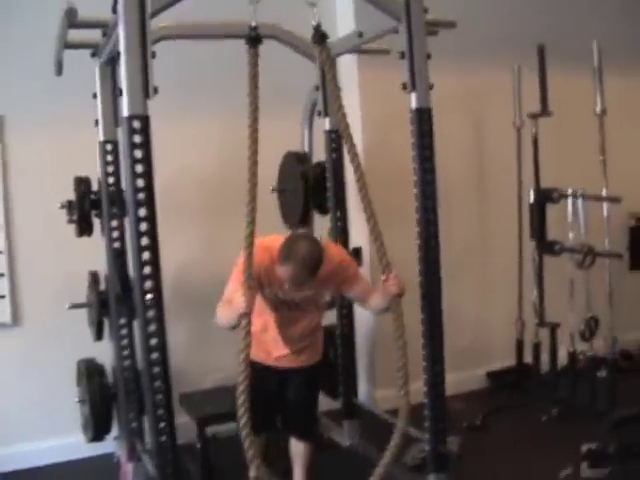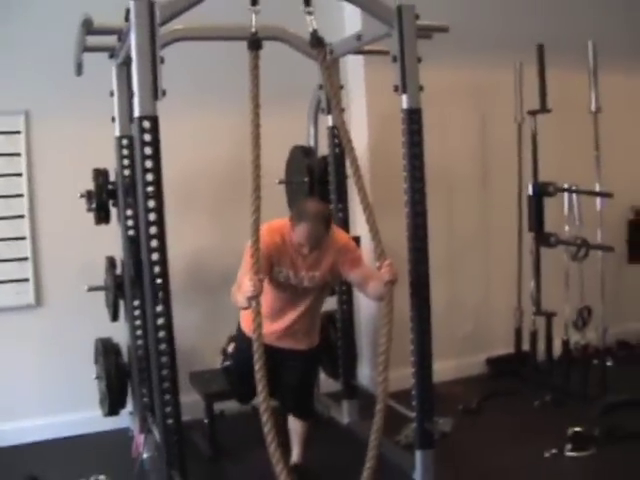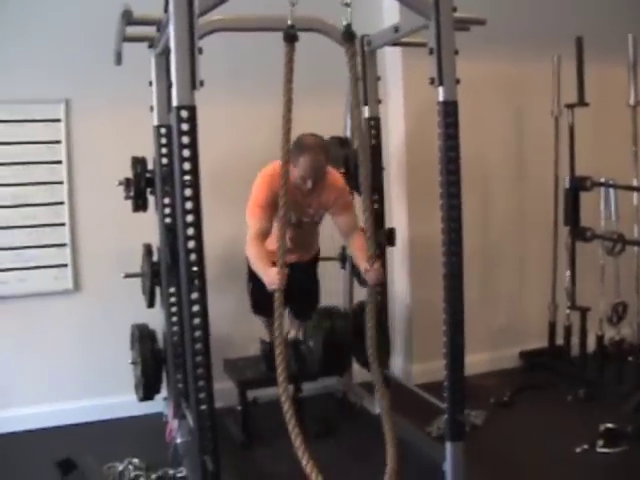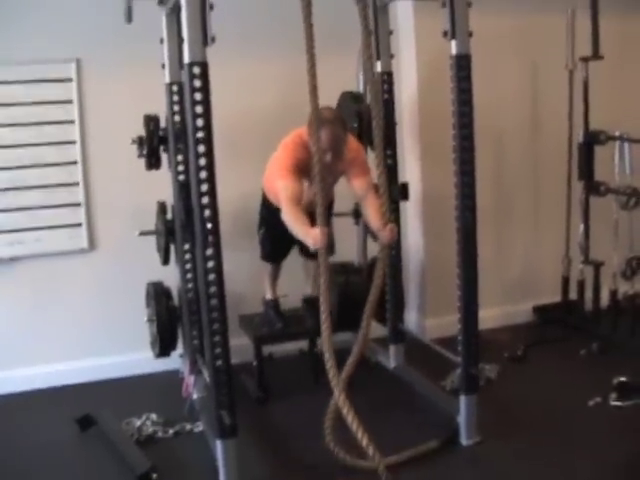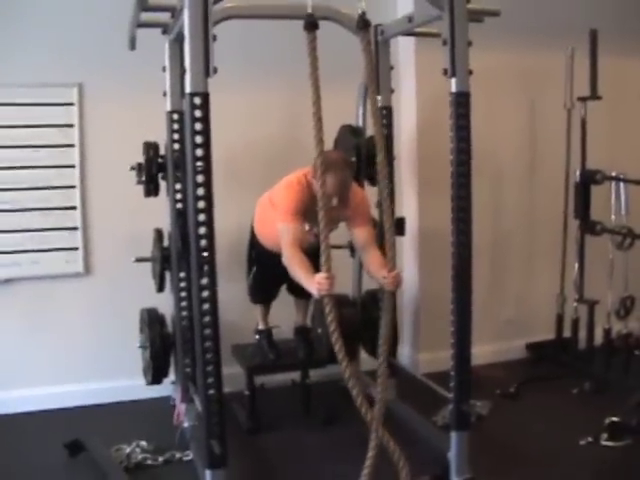
dt=1s
person 1, frame 1
left shoulder: (336, 259)
right shoulder: (259, 254)
left elbow: (369, 297)
right elbow: (221, 314)
left wrist: (387, 295)
right wrist: (235, 312)
left hip: (305, 354)
right hip: (261, 350)
left knee: (302, 424)
right knee: (255, 420)
person 1, frame 2
left shoulder: (340, 244)
right shoulder: (269, 236)
left elbow: (367, 285)
right elbow: (238, 291)
left wrist: (383, 281)
right wrist: (245, 296)
left hip: (301, 339)
right hip: (257, 332)
left knee: (299, 403)
right knee: (240, 388)
right ankle: (234, 350)
person 1, frame 3
left shoulder: (335, 184)
right shoulder: (270, 180)
left elbow: (351, 231)
right elbow: (255, 238)
left wrist: (365, 265)
right wrist: (267, 274)
left hip: (304, 254)
right hip: (270, 254)
left knee: (304, 306)
right knee: (266, 308)
person 1, frame 4
left shoulder: (353, 150)
right shoulder: (292, 148)
left elbow: (366, 194)
right elbow: (289, 205)
left wrist: (379, 227)
right wrist: (308, 235)
right hip: (279, 200)
left knee: (318, 249)
right knee: (274, 250)
left ankle: (311, 297)
right ankle: (270, 298)
person 1, frame 5
left shoulder: (356, 198)
right shoulder: (292, 189)
left elbow: (366, 247)
right elbow: (290, 250)
left wrist: (383, 275)
right wrist: (312, 283)
left hip: (309, 240)
right hip: (269, 238)
left knee: (303, 285)
right knee: (263, 289)
left ankle: (301, 327)
right ankle: (263, 329)
